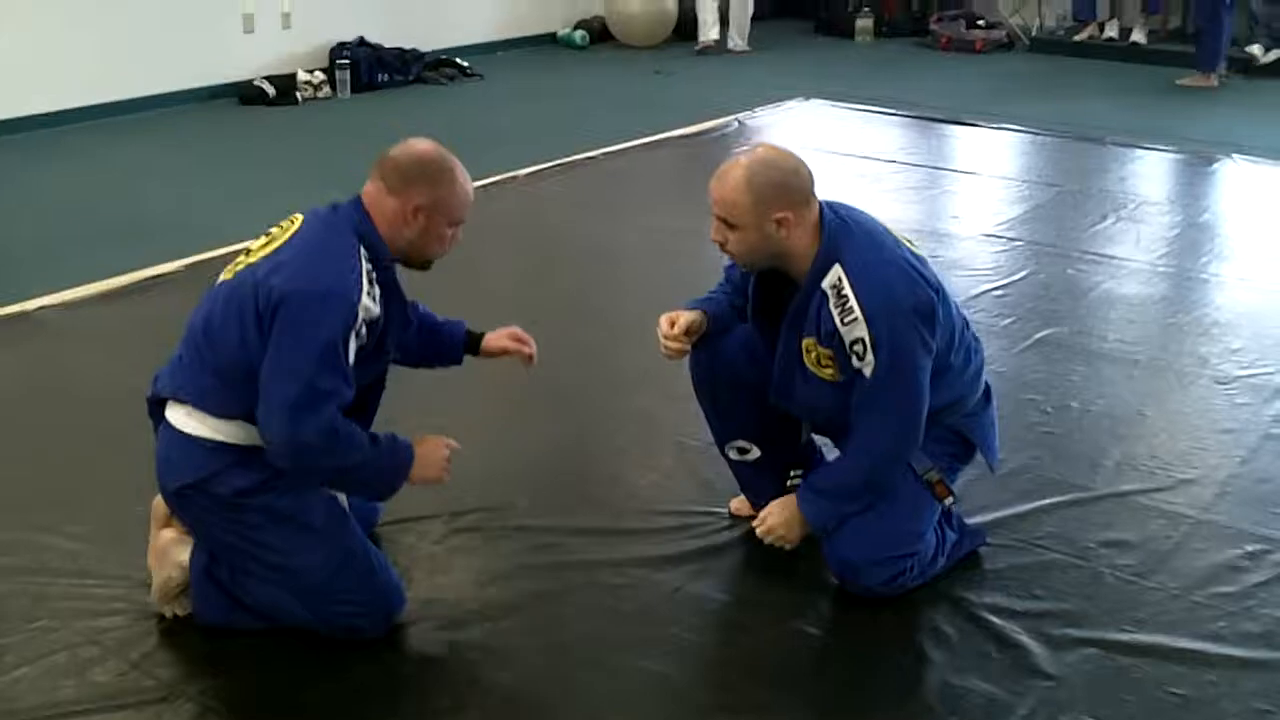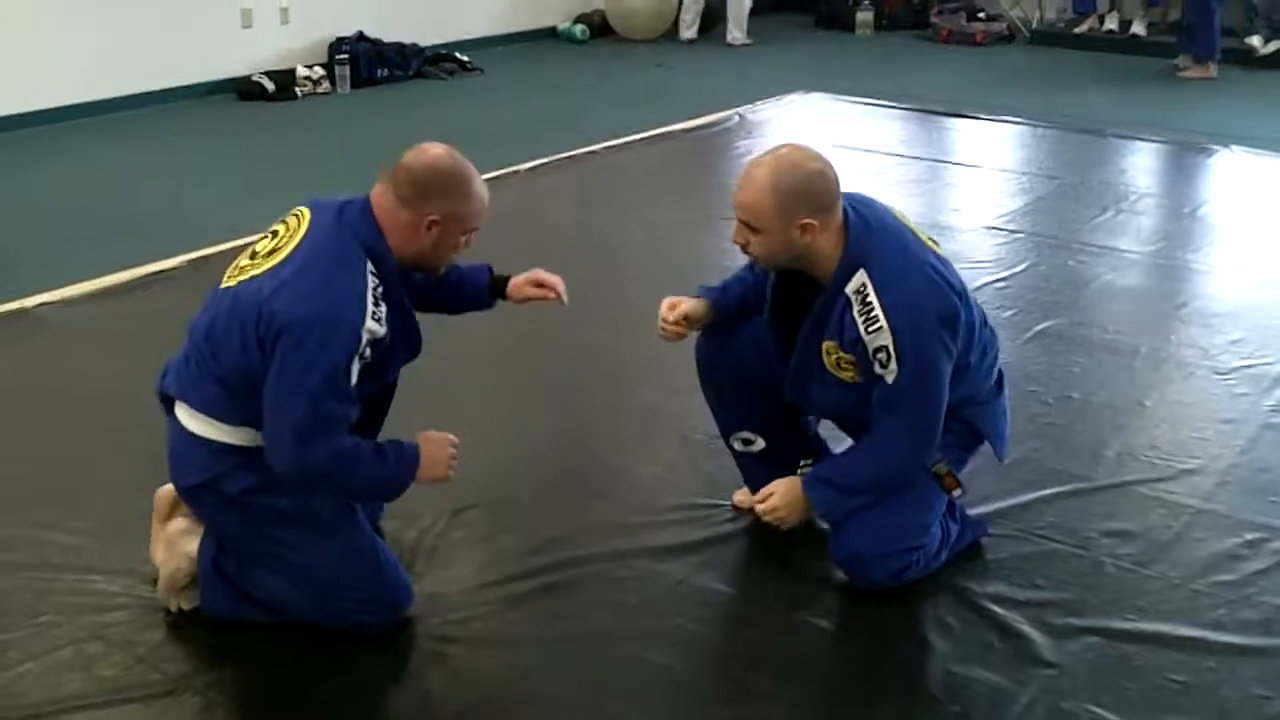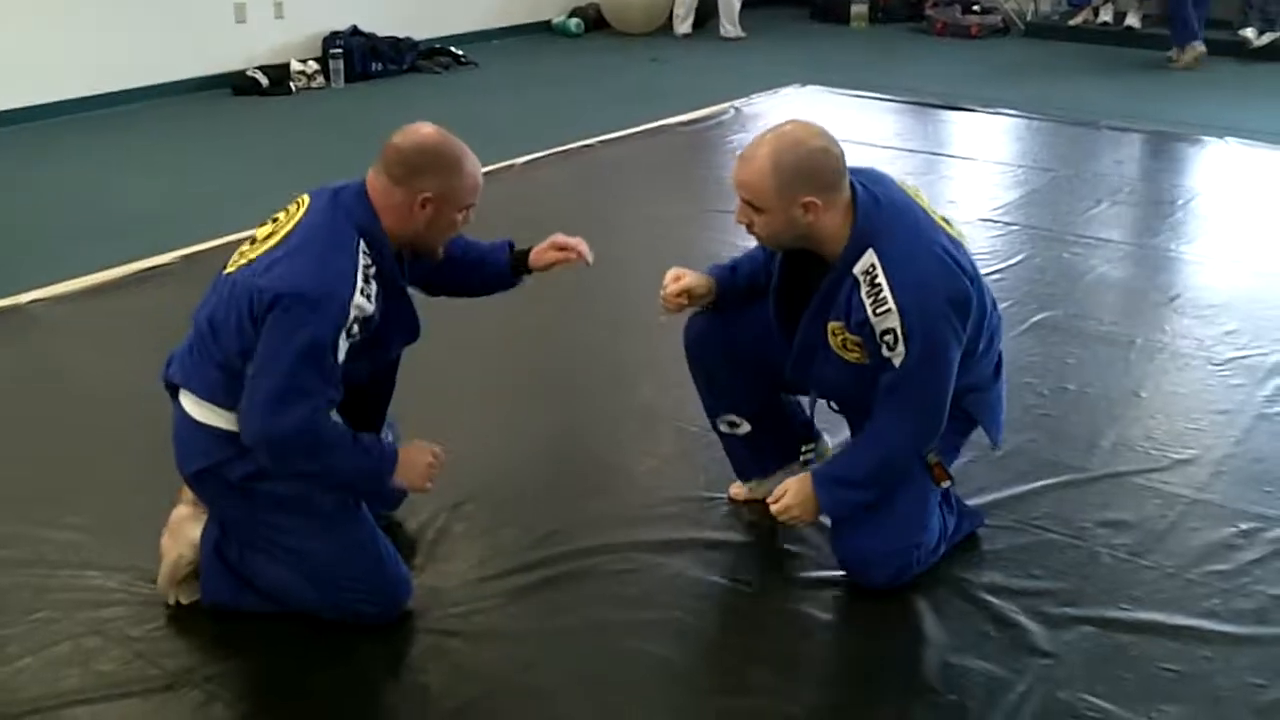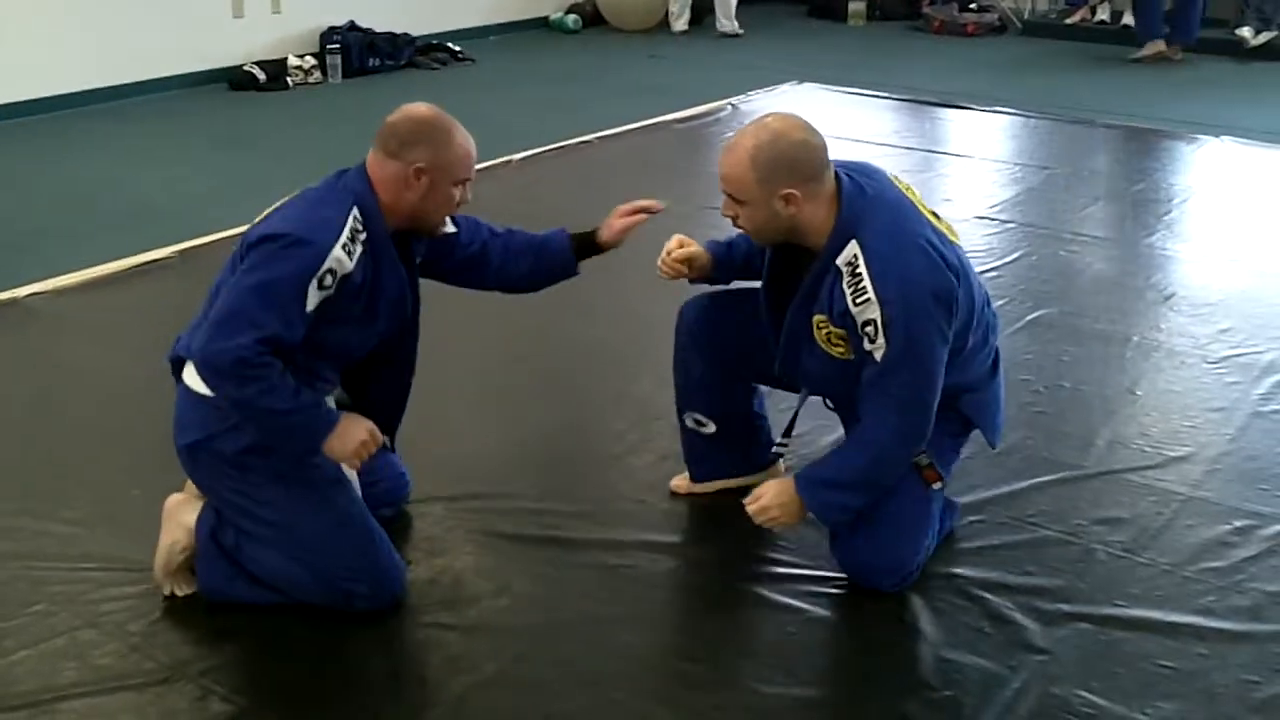
dt=0.2s
person 1, frame 1
left shoulder: (337, 234)
right shoulder: (329, 291)
left elbow: (393, 326)
right elbow: (305, 437)
left wrist: (474, 342)
right wrist: (404, 462)
left hip: (247, 433)
right hip: (222, 463)
left knee: (358, 516)
right knee: (369, 607)
left ankle: (198, 515)
right ankle: (194, 563)
person 1, frame 2
left shoulder: (342, 221)
right shoulder: (333, 309)
left elbow: (408, 279)
right elbow: (307, 454)
left wrist: (499, 287)
right wrist: (411, 463)
left hip: (255, 416)
right hip: (232, 457)
left knee: (362, 510)
right knee: (377, 602)
left ankle: (200, 503)
right ankle: (204, 558)
person 1, frame 3
left shoulder: (348, 206)
right shoulder: (324, 287)
left elbow: (429, 261)
right elbow: (281, 430)
left wrist: (522, 261)
right wrist: (388, 462)
left hip: (260, 409)
right hip: (243, 443)
left knee: (379, 492)
right knee: (378, 594)
left ankle: (228, 502)
right ankle: (207, 546)
person 1, frame 4
left shoulder: (384, 208)
right shoulder: (311, 244)
left elbow: (487, 255)
right elbow: (226, 357)
left wrist: (592, 242)
right wrist: (324, 430)
left hip: (290, 406)
right hip: (235, 422)
left knee: (388, 492)
right knee: (369, 583)
left ankle: (236, 494)
right ankle: (203, 533)
person 2, frame 1
left shoulder: (881, 298)
right shoulder: (775, 244)
left elbow: (887, 441)
right elbow: (743, 290)
left wrist: (810, 509)
right wrist: (699, 319)
left hip: (920, 427)
right hip: (836, 396)
left knee: (861, 563)
right knee: (717, 354)
left ankle: (944, 530)
right ankle: (786, 480)
person 2, frame 2
left shoulder: (904, 302)
right shoulder: (825, 221)
left elbow: (904, 440)
right elbow: (761, 280)
left wrist: (813, 495)
right wrist: (706, 307)
left hip: (931, 417)
left knee: (867, 557)
right knee: (723, 348)
left ankle: (946, 522)
right ankle: (791, 469)
person 2, frame 3
left shoulder: (914, 285)
right shoulder: (836, 192)
left elbow: (909, 424)
right elbow: (779, 261)
left wrist: (824, 490)
right wrist: (713, 285)
left hip: (929, 398)
left knee: (871, 558)
right knee: (712, 334)
left ankle: (943, 512)
right ankle: (785, 457)
person 2, frame 4
left shoulder: (898, 277)
right shoulder: (829, 185)
left elbow: (897, 422)
right elbow: (773, 247)
left wrist: (809, 494)
right wrist: (711, 260)
left hip: (920, 398)
left knee: (875, 563)
right knee: (706, 323)
left ankle: (921, 504)
right ankle: (737, 461)
